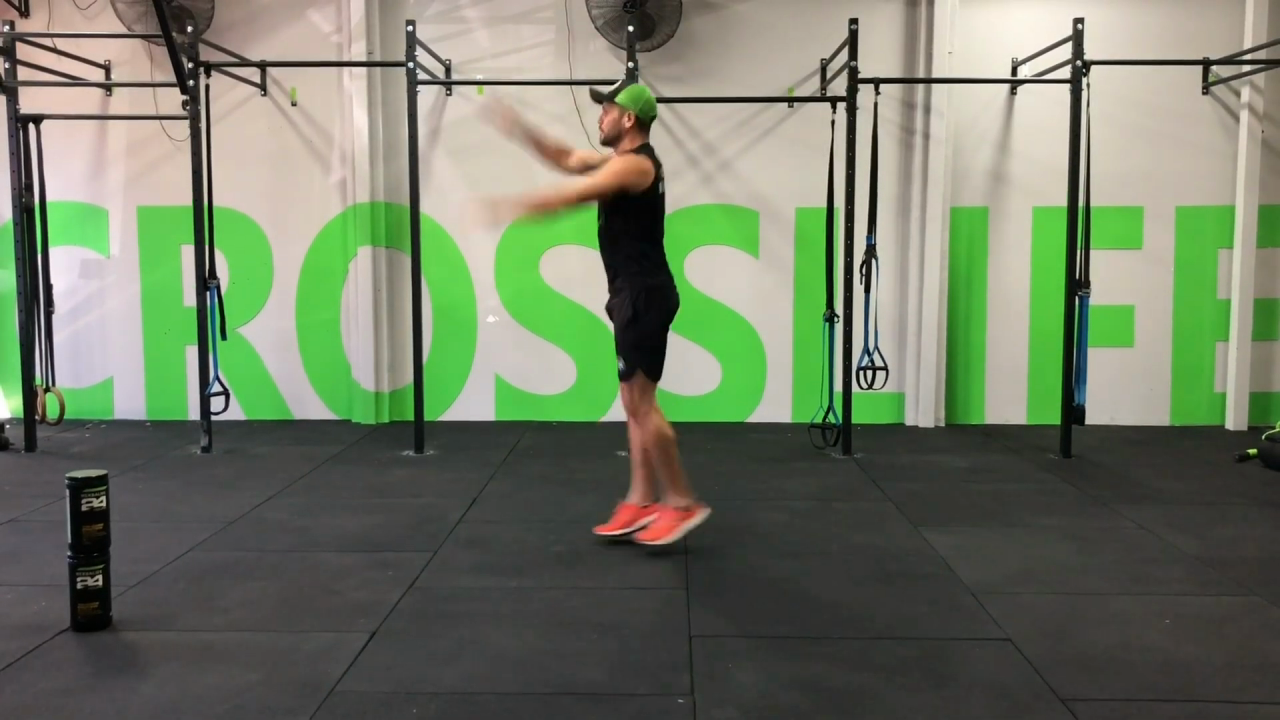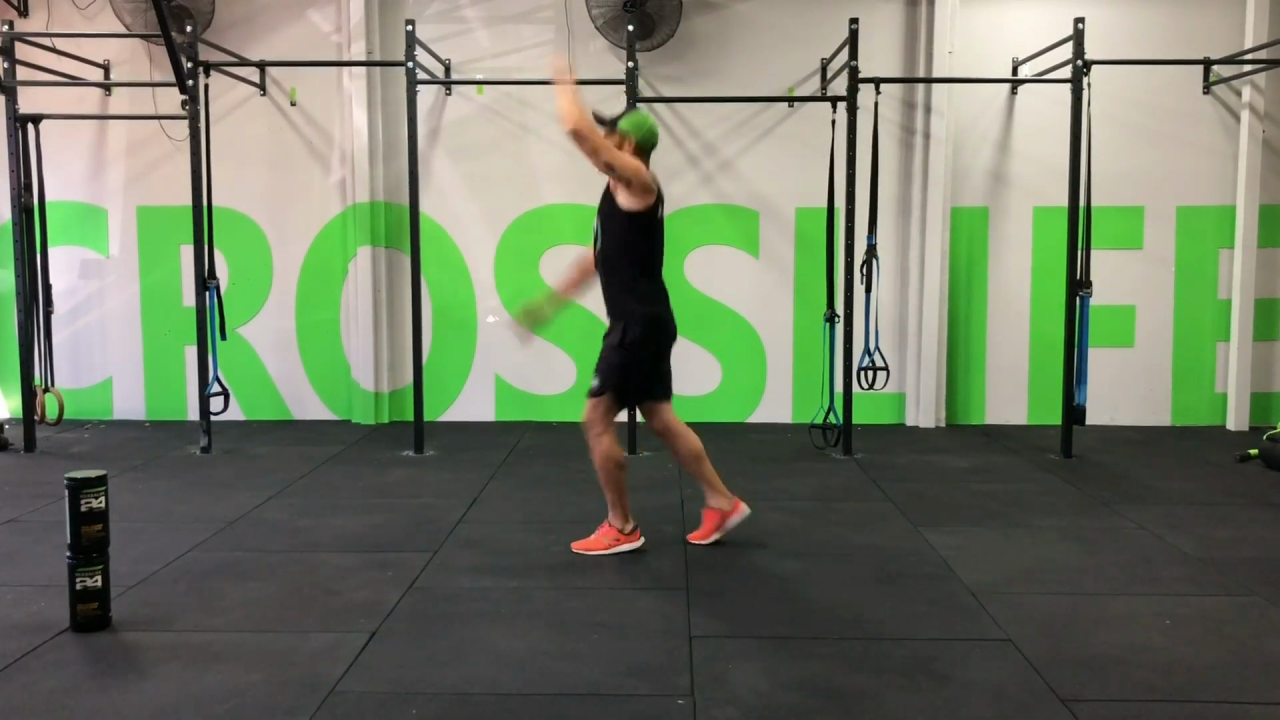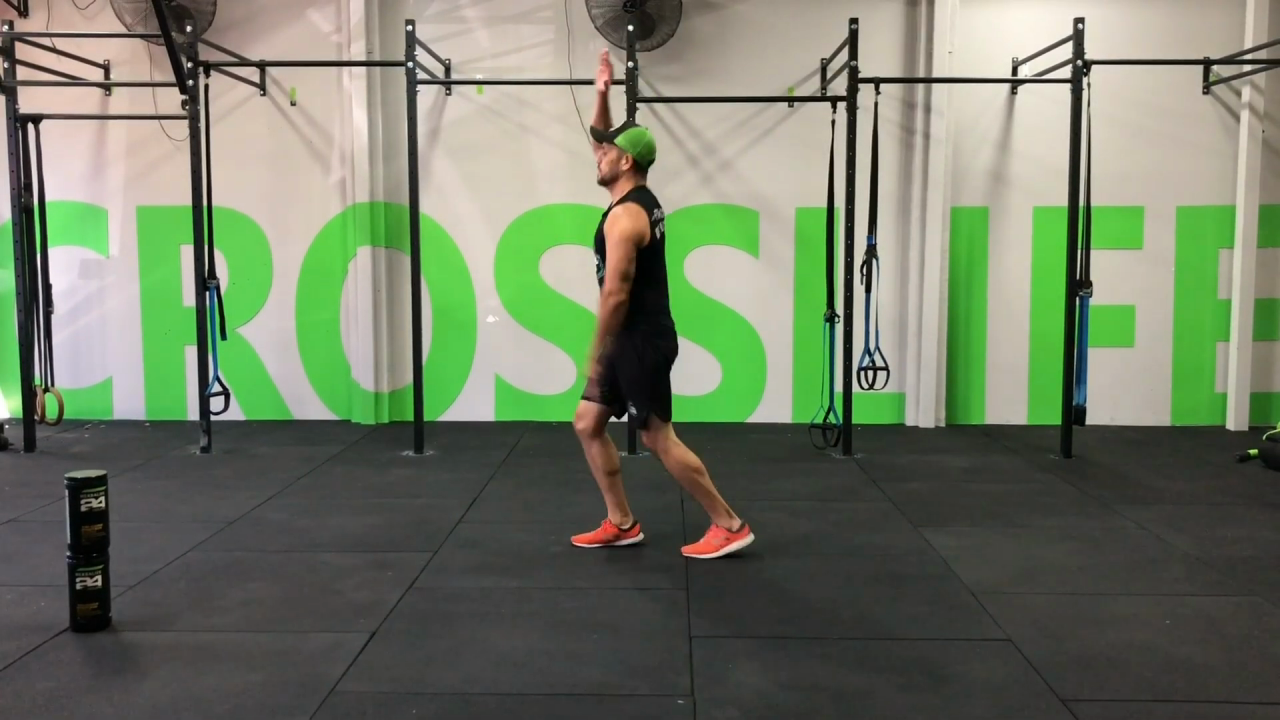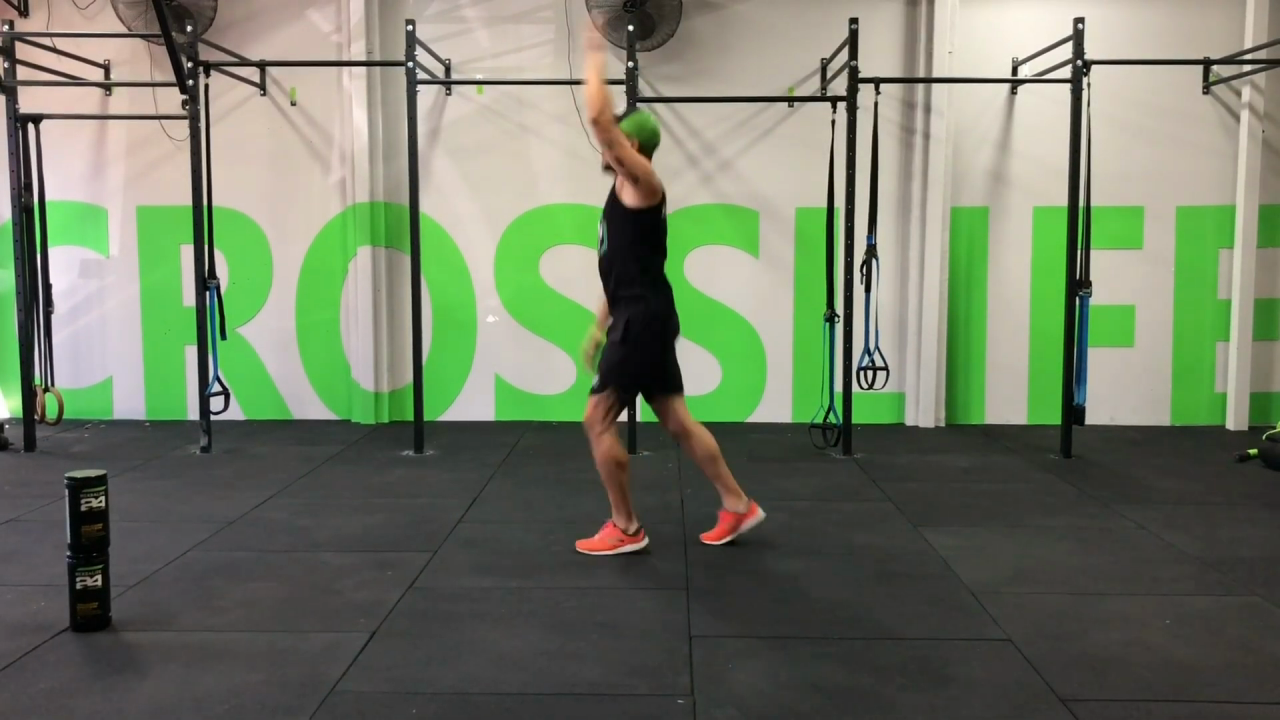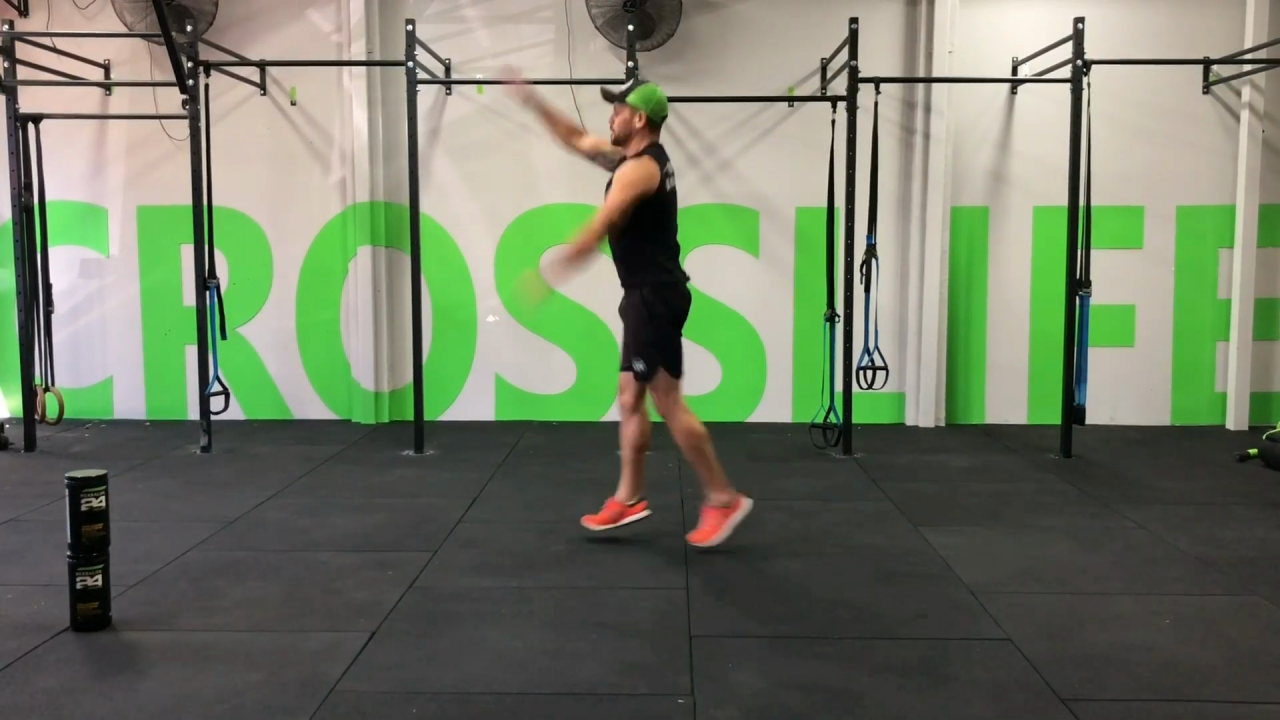
dt=0.4s
person 1, frame 1
left shoulder: (635, 164)
right shoulder: (621, 163)
left elbow: (570, 196)
right elbow: (563, 162)
left wrist: (512, 206)
right wrist: (517, 126)
left hip: (644, 298)
right hip: (634, 297)
left knee: (639, 401)
right knee: (636, 402)
left ankle: (677, 504)
right ankle: (643, 500)
person 1, frame 2
left shoulder: (637, 182)
right shoulder: (626, 195)
left elbow: (577, 129)
right elbow: (595, 260)
left wrist: (565, 83)
right wrist: (548, 304)
left hip: (638, 328)
right hip: (638, 323)
left knee: (597, 423)
right knee: (663, 422)
left ankle: (622, 526)
right ankle: (721, 505)
person 1, frame 3
left shoulder: (624, 216)
right shoulder: (638, 200)
left elbow: (614, 294)
right elbow: (602, 139)
left wrist: (596, 357)
right wrist: (602, 91)
left hip: (640, 344)
right hip: (633, 342)
left knee: (662, 443)
right knee: (587, 425)
left ankle: (728, 526)
right ankle: (621, 522)
person 1, frame 4
left shoulder: (640, 184)
right shoulder: (627, 196)
left elbow: (598, 118)
left wrist: (594, 58)
right wrist: (599, 328)
left hip: (642, 325)
right hip: (643, 322)
left knee: (598, 422)
right knee: (677, 420)
left ankle: (626, 528)
right ankle: (739, 510)
person 1, frame 5
left shoulder: (639, 168)
right shoulder: (641, 157)
left elbow: (596, 231)
right elbow: (579, 134)
left wrist: (549, 271)
right wrist: (531, 100)
left hip: (658, 300)
right hip: (648, 298)
left knee: (667, 404)
right knee: (631, 398)
left ankle: (722, 500)
right ankle: (628, 498)
